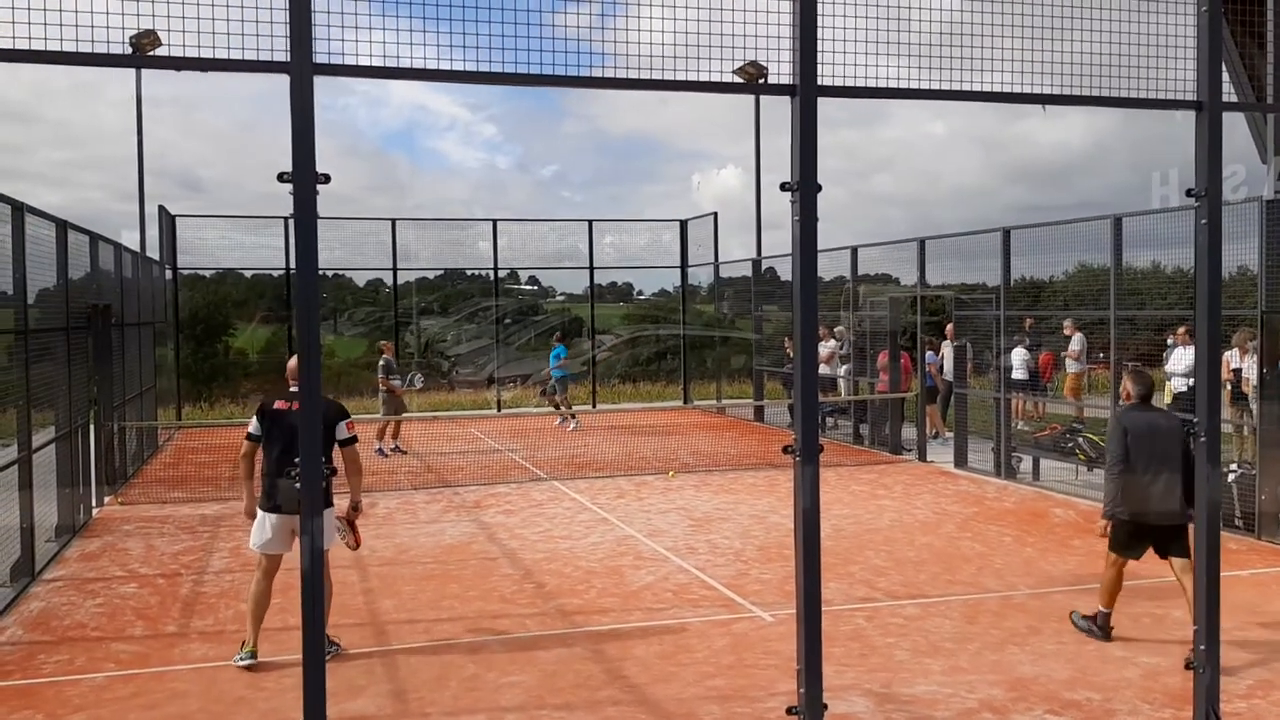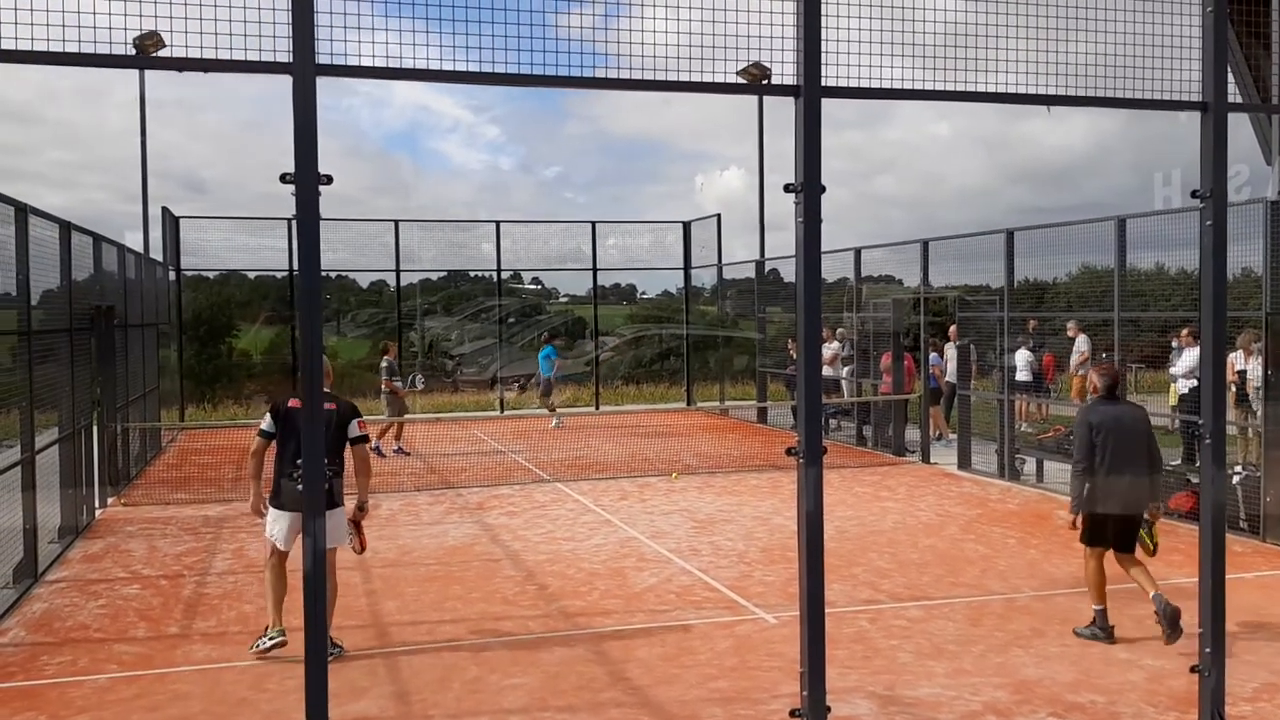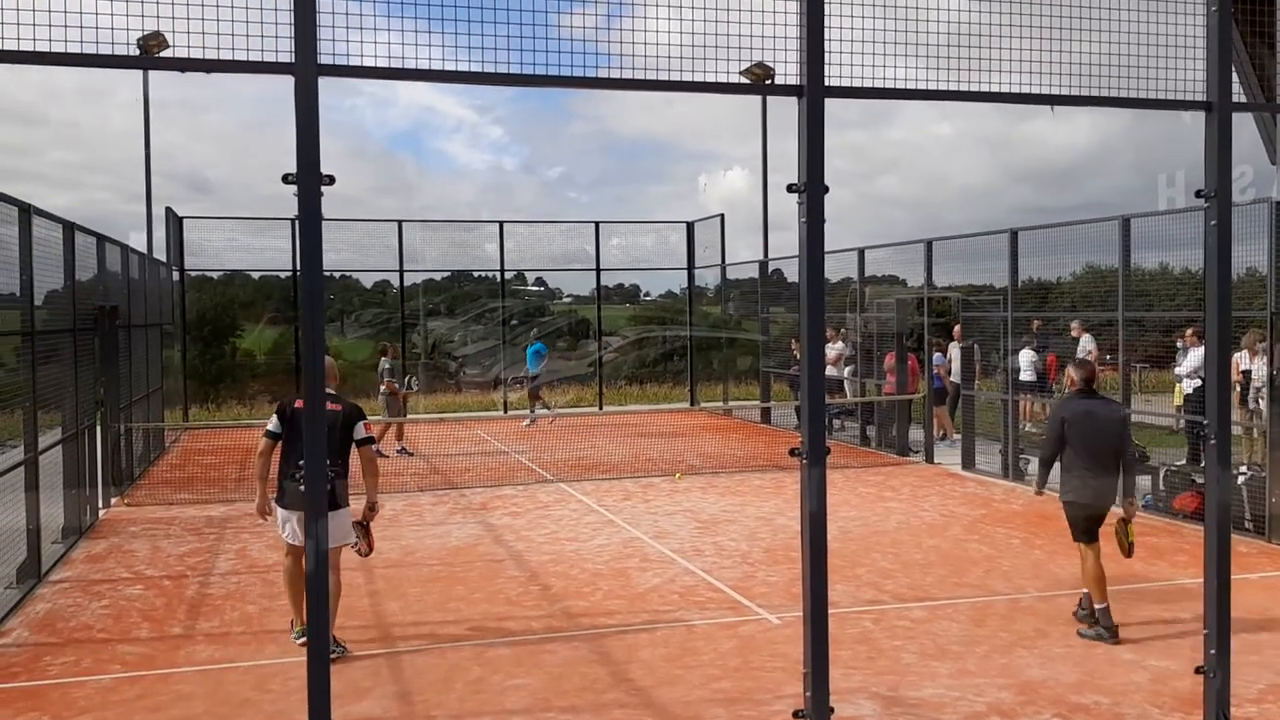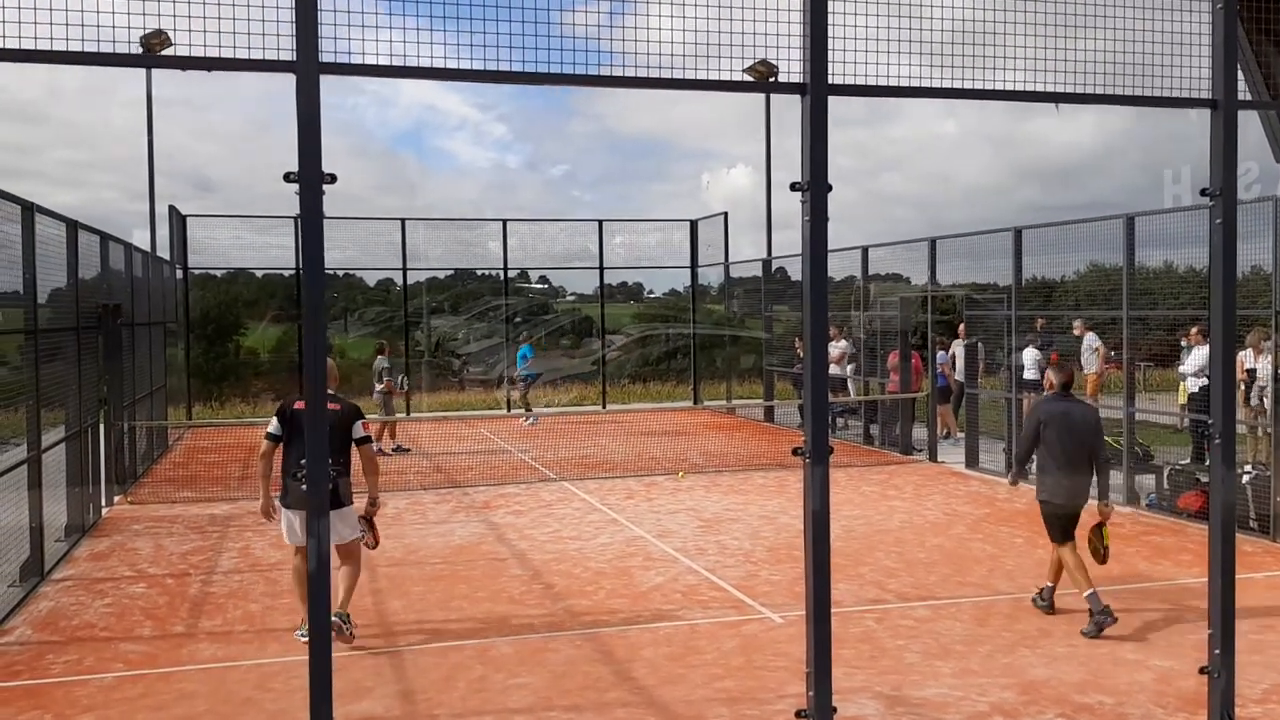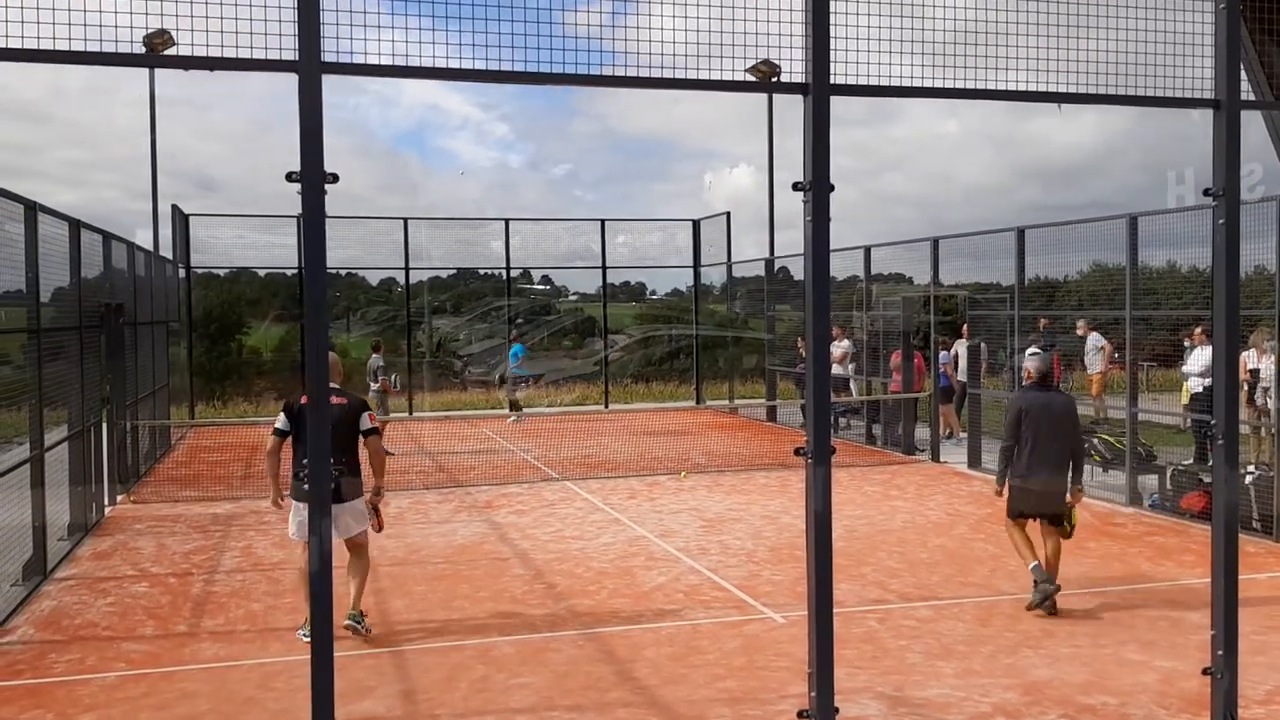
dt=0.2s
person 1, frame 1
left shoulder: (267, 408)
right shoulder: (334, 410)
left elbow: (246, 455)
right elbow: (352, 459)
left wrist: (249, 496)
right wrist: (355, 498)
left hip: (274, 503)
left knee: (264, 572)
right knee: (320, 569)
left ankle: (250, 645)
right ankle: (320, 641)
person 1, frame 2
left shoulder: (281, 407)
right shoulder: (346, 410)
left elbow: (256, 452)
right elbow: (361, 458)
left wrist: (255, 492)
right wrist: (362, 500)
left hip: (284, 499)
right hip: (327, 500)
left knee: (276, 560)
right knee: (326, 568)
left ankle: (274, 629)
right ankle: (324, 641)
person 1, frame 3
left shoulder: (287, 406)
right shoulder: (351, 411)
left elbow: (263, 452)
right elbow: (368, 459)
left wrist: (261, 494)
right wrist: (372, 500)
left hip: (291, 497)
right hip: (332, 500)
left knee: (293, 555)
right knee: (331, 567)
left ankle: (300, 625)
right ankle: (328, 636)
person 1, frame 4
left shoulder: (287, 408)
right shoulder: (350, 411)
left elbow: (265, 453)
right elbow: (368, 457)
left wrist: (265, 495)
right wrist: (373, 496)
left hip: (295, 496)
right hip: (336, 497)
left knee: (301, 555)
right knee: (350, 556)
left ankle: (309, 623)
right ankle: (340, 611)
person 1, frame 5
left shoulder: (295, 404)
right shoulder: (356, 404)
left elbow: (272, 449)
right elbow: (376, 448)
left wrist: (275, 488)
right wrist: (378, 485)
left hip: (307, 491)
right hip: (347, 491)
left knee: (309, 553)
right knee: (359, 550)
left ankle: (312, 622)
right ankle: (354, 613)
person 2, frame 1
left shoulder: (1121, 420)
right shoulder: (1171, 421)
left elbow: (1116, 470)
right elbow: (1189, 468)
left wrist: (1107, 513)
right wrist: (1180, 502)
left hip: (1136, 509)
right hip: (1174, 511)
left knee: (1115, 562)
right knee: (1184, 572)
left ankle: (1100, 622)
person 2, frame 2
left shoulder: (1089, 415)
right shoulder: (1138, 412)
left elbow: (1082, 465)
right elbow: (1155, 460)
left wrist: (1076, 508)
right wrist: (1154, 499)
left hip: (1102, 501)
right hip: (1136, 500)
left knee: (1093, 556)
right knee: (1127, 558)
left ankle: (1101, 624)
right ankle: (1162, 606)
person 2, frame 3
left shoulder: (1065, 408)
right shoulder: (1115, 409)
left elbow: (1049, 450)
right elbow: (1128, 457)
left wrist: (1040, 482)
right wrist: (1129, 497)
left hip: (1078, 491)
right hip: (1106, 492)
left knee: (1090, 551)
right knee: (1088, 545)
left ankle: (1105, 623)
right ankle: (1088, 605)
person 2, frame 4
left shoulder: (1041, 409)
right shoulder: (1089, 412)
left elbow: (1024, 450)
right elbow: (1101, 459)
left wrist: (1015, 475)
right wrist: (1103, 499)
left hip: (1052, 489)
right hip: (1079, 490)
left knee: (1064, 549)
right knee: (1062, 543)
left ankle: (1099, 609)
right ankle: (1047, 596)
person 2, frame 5
left shoulder: (1021, 399)
right shoulder: (1066, 401)
left elbow: (1008, 443)
right elbow: (1078, 445)
left wrist: (1000, 478)
right wrist: (1076, 482)
left hip: (1026, 478)
right hip: (1056, 480)
left knee: (1015, 527)
right knee: (1051, 533)
left ankle: (1041, 578)
right ankle: (1049, 592)
